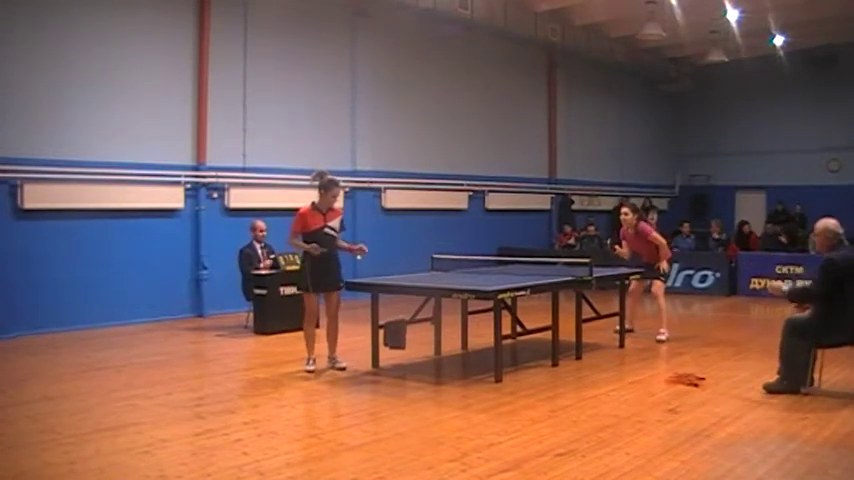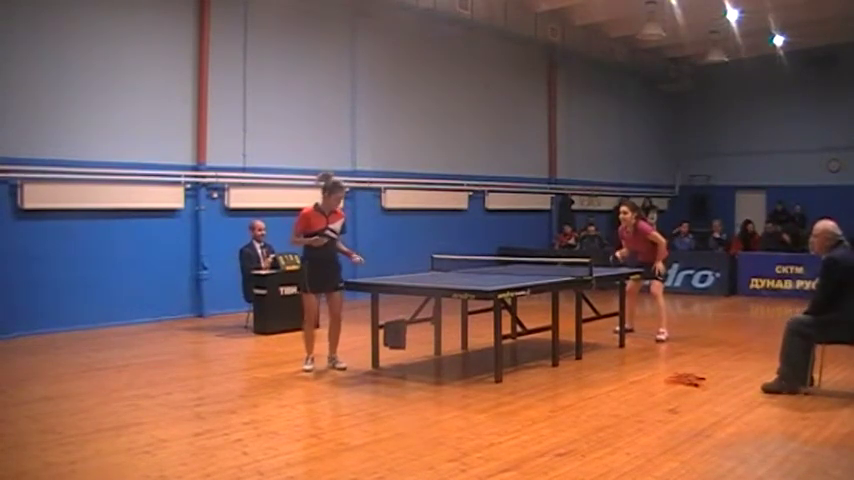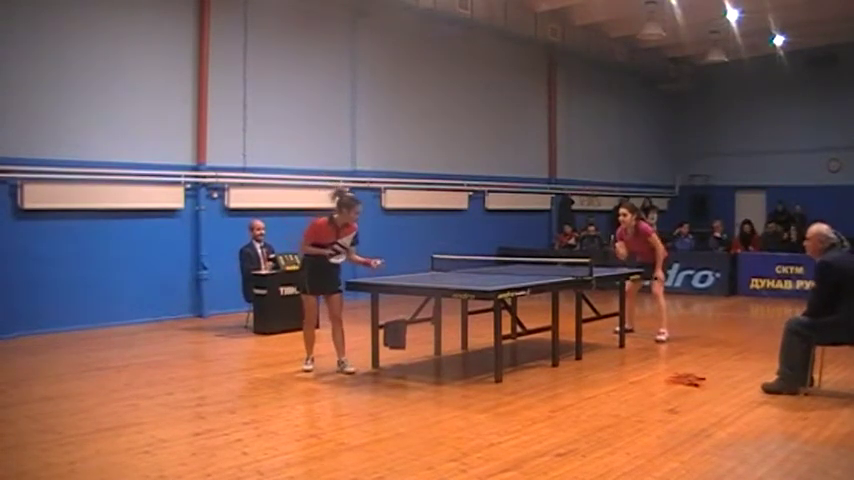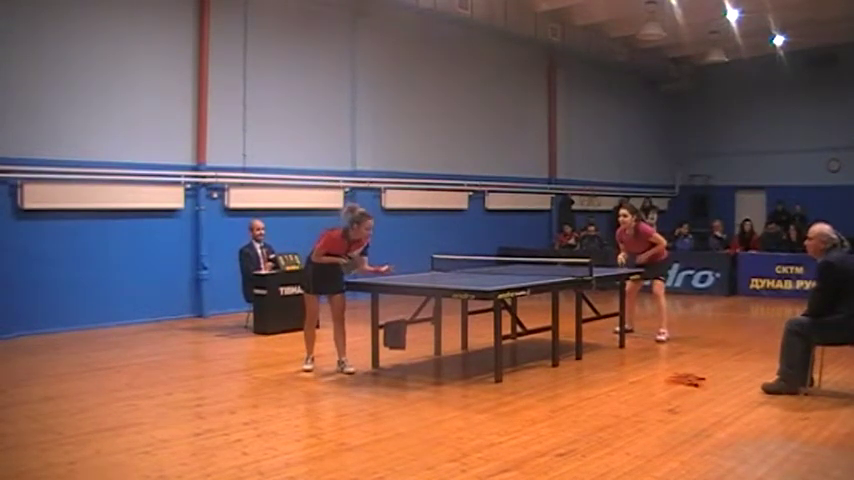
dt=0.7s
person 1, frame 1
left shoulder: (337, 214)
right shoulder: (304, 214)
right elbow: (292, 239)
left wrist: (352, 248)
right wrist: (307, 247)
left hip: (332, 268)
right hip: (312, 268)
left knee: (333, 316)
right knee: (311, 316)
left ankle: (332, 356)
right ankle: (311, 357)
person 1, frame 2
left shoulder: (340, 216)
right shoulder: (307, 214)
right elbow: (294, 239)
left wrist: (349, 253)
right wrist: (310, 241)
left hip: (332, 268)
right hip: (312, 269)
left knee: (336, 316)
right knee: (311, 317)
left ankle: (333, 356)
right ankle: (309, 357)
person 1, frame 3
left shoulder: (352, 229)
right shoulder: (319, 225)
left elbow: (351, 255)
right elbow: (303, 247)
left wrist: (369, 262)
right wrist: (324, 251)
left hip: (332, 274)
right hip: (312, 273)
left knee: (337, 318)
right knee: (311, 319)
left ankle: (342, 360)
right ankle: (309, 357)
person 1, frame 4
left shoulder: (363, 241)
right shoulder: (333, 236)
left elbow: (362, 266)
right elbow: (315, 257)
left wrist: (379, 270)
right wrist: (338, 259)
left hip: (335, 275)
right hip: (316, 274)
left knee: (339, 318)
right knee: (312, 319)
left ankle: (342, 360)
right ankle: (309, 357)
person 2, frame 1
left shoulder: (833, 260)
left elbow: (815, 291)
left wrist: (785, 290)
right wrist: (810, 302)
left knee: (793, 325)
right knee: (803, 321)
left ankle: (790, 380)
right ankle: (801, 376)
person 2, frame 2
left shoulder: (833, 259)
left elbow: (822, 297)
left wrist: (806, 313)
right wrist: (809, 313)
left knee: (796, 325)
right knee: (803, 323)
left ankle: (788, 380)
right ankle: (800, 377)
person 2, frame 3
left shoulder: (826, 263)
left elbow: (818, 303)
left wrist: (804, 316)
right wrist: (807, 316)
left knee: (795, 326)
right knee: (803, 325)
left ankle: (788, 381)
right ankle: (801, 376)
person 2, frame 4
left shoulder: (828, 263)
left elbow: (819, 304)
left wrist: (805, 316)
right wrist: (807, 315)
left knee: (795, 326)
right knee: (804, 324)
left ankle: (788, 381)
right ankle: (801, 377)
person 3, frame 1
left shoulder: (642, 228)
right shoulder: (624, 232)
left elbow: (663, 243)
right elbow: (627, 254)
left wrist: (663, 260)
right wrist: (619, 251)
left hip: (660, 262)
right hip: (646, 261)
left knee: (657, 292)
right knee: (633, 291)
left ankle: (663, 330)
right ankle: (629, 324)
person 3, frame 2
left shoulder: (642, 227)
right shoulder: (622, 230)
left elbow: (662, 242)
right elbow: (627, 249)
left wrist: (659, 261)
right wrist: (620, 253)
left hip: (656, 261)
right hip: (642, 261)
left knee: (656, 291)
right knee: (630, 290)
left ankle: (663, 330)
right ankle: (628, 324)
person 3, frame 3
left shoulder: (643, 228)
right shoulder: (621, 232)
left elbow: (659, 248)
right elbow: (623, 255)
left wrist: (659, 269)
right wrist: (616, 248)
left hip: (657, 261)
right hip: (642, 262)
left knee: (657, 291)
right knee: (629, 291)
left ankle: (664, 330)
right ankle: (628, 325)
person 3, frame 4
left shoulder: (643, 229)
right shoulder: (620, 233)
left elbow: (663, 243)
right elbow: (625, 251)
left wrist: (646, 255)
right wrist: (622, 256)
left hip: (658, 261)
right hip: (641, 262)
left knee: (658, 292)
right knee: (629, 291)
left ankle: (664, 330)
right ankle: (628, 325)
